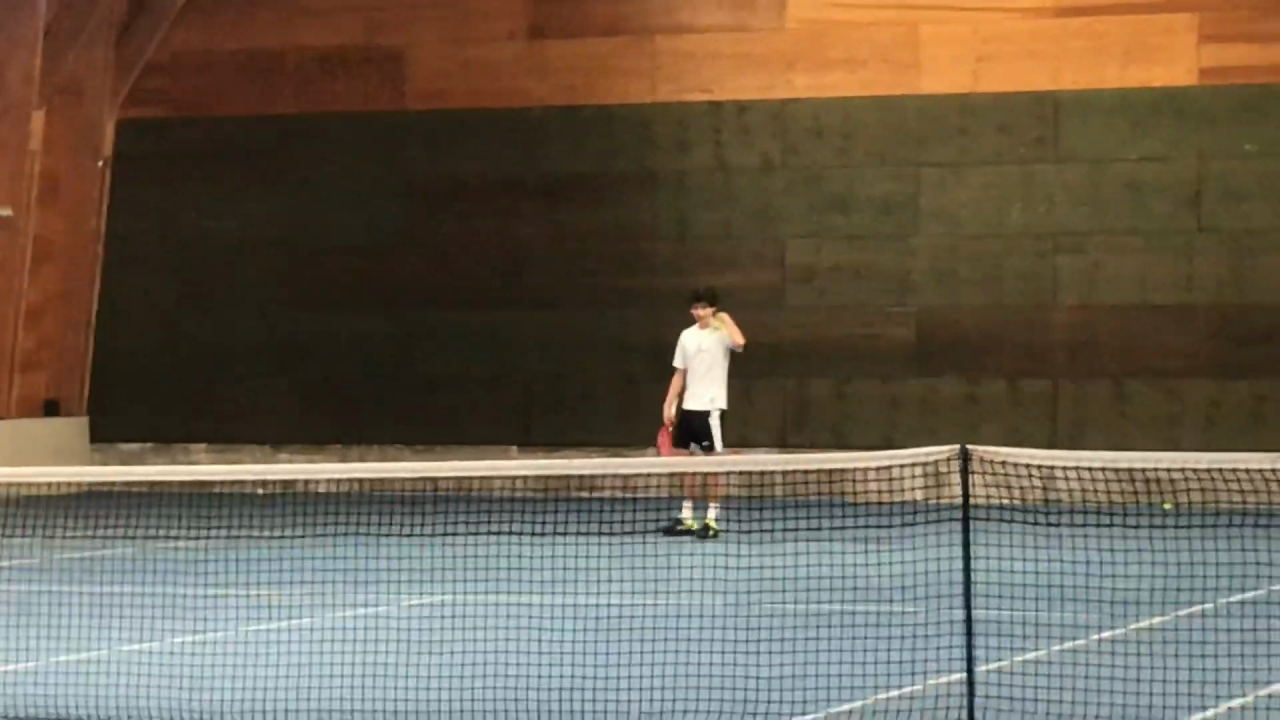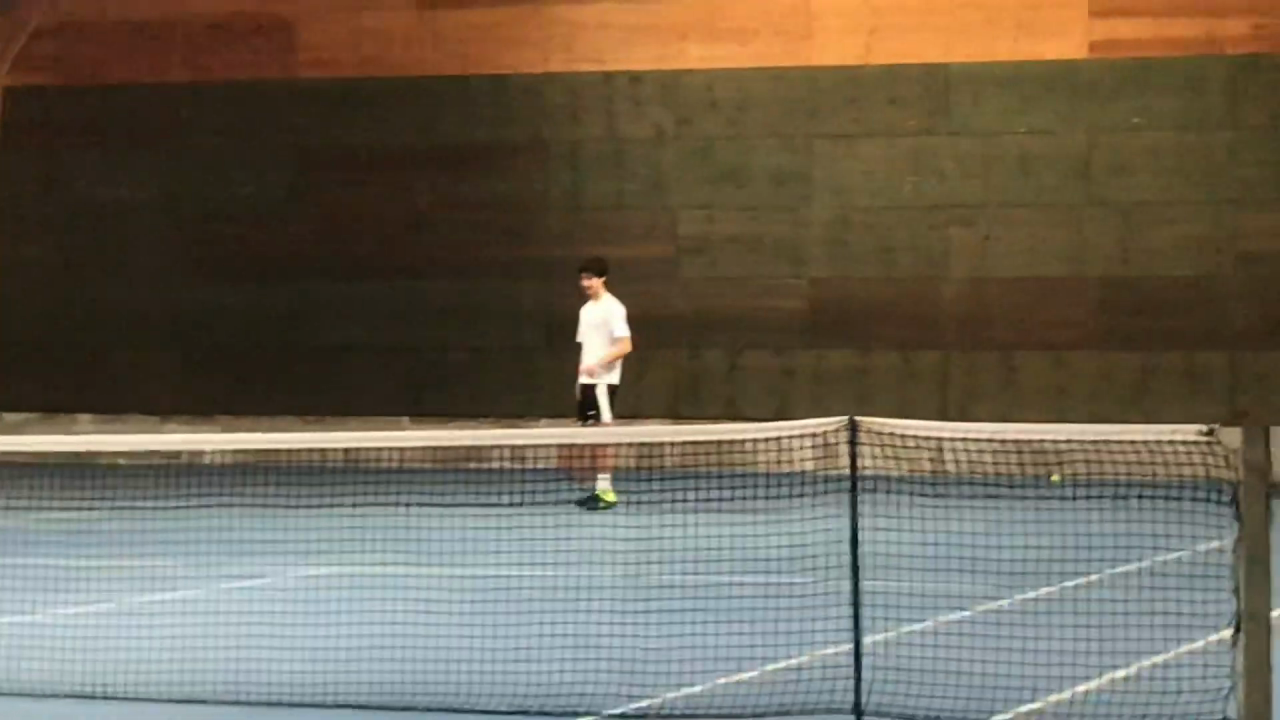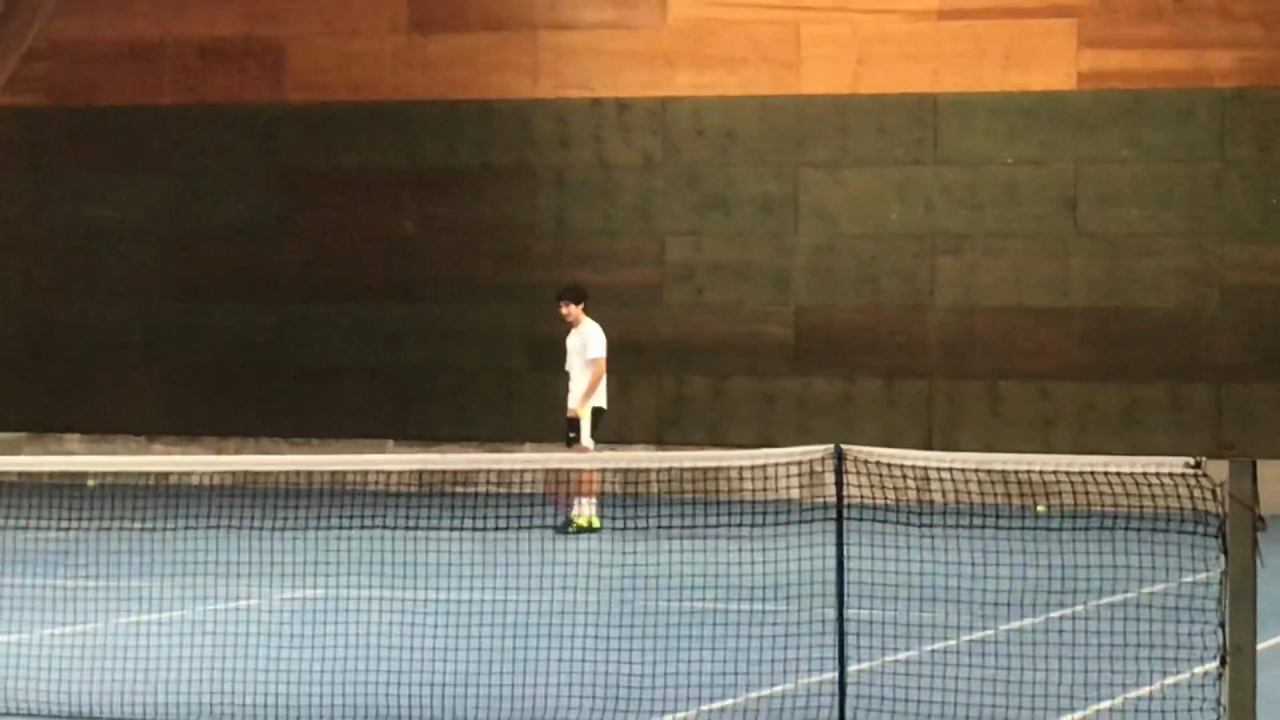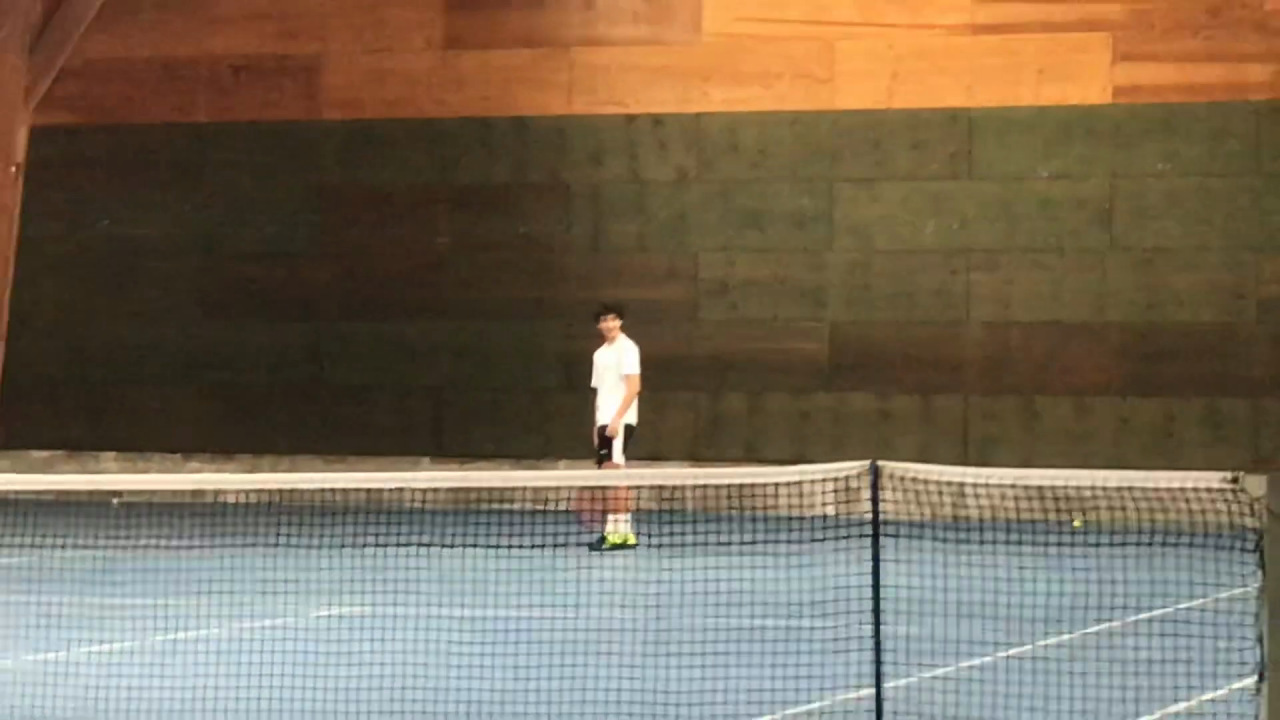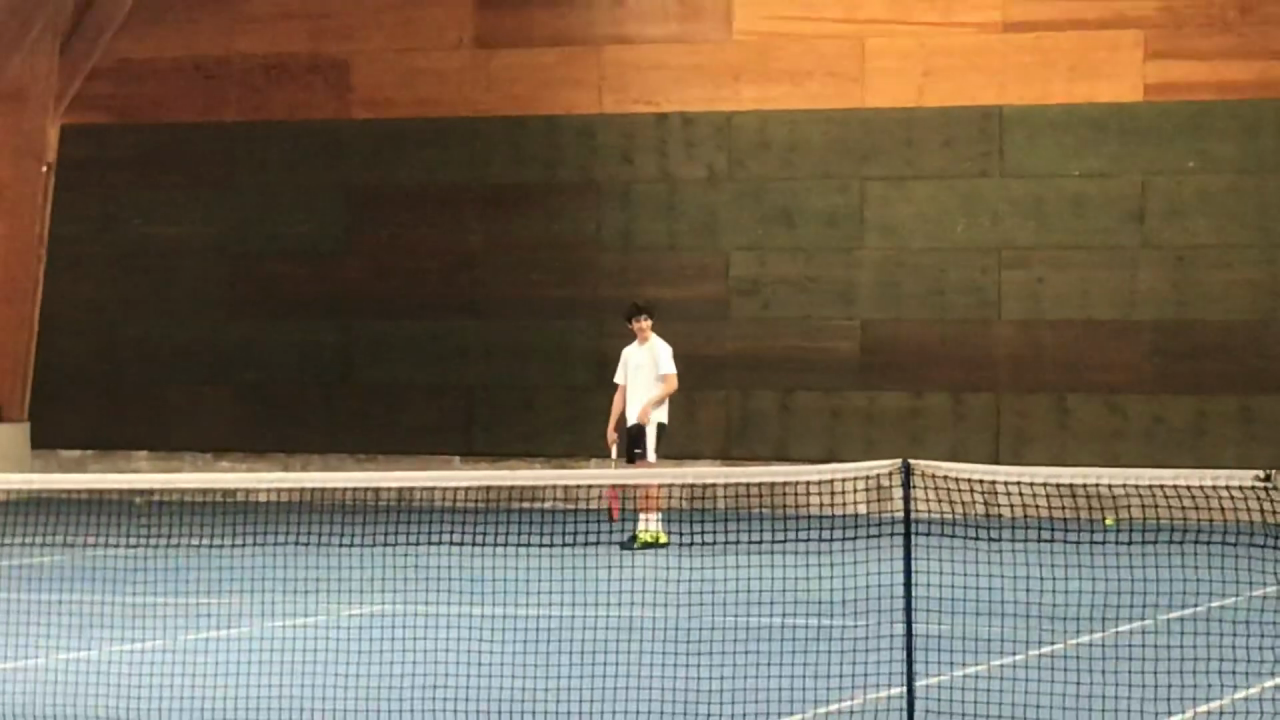
dt=0.5s
person 1, frame 1
left shoulder: (721, 333)
right shoulder: (686, 336)
left elbow: (739, 343)
left wrist: (726, 320)
right wrist: (668, 404)
left hip: (711, 407)
right hip: (688, 407)
left ankle: (711, 520)
right ankle: (686, 519)
person 1, frame 2
left shoulder: (613, 307)
right shoulder: (585, 309)
left elbow: (625, 346)
left wrist: (599, 365)
right wrist: (579, 380)
left hip: (603, 380)
right hip: (587, 380)
left ankle: (606, 492)
right ankle: (600, 489)
person 1, frame 3
left shoulder: (591, 331)
right shoulder: (572, 335)
left elbow: (599, 369)
left wrist: (582, 402)
right wrist: (574, 405)
left hip: (589, 404)
right hip: (576, 405)
left knee: (581, 456)
left ankle: (581, 515)
right ankle: (589, 516)
person 1, frame 4
left shoulder: (627, 347)
right shoulder: (599, 354)
left elbow: (634, 386)
left wrist: (617, 419)
right wrist: (596, 427)
left hip: (620, 422)
right hip: (604, 422)
left knee: (613, 473)
left ankle: (614, 532)
right ankle: (624, 532)
person 1, frame 5
left shoulder: (660, 348)
right shoulder: (628, 352)
left elbow: (672, 384)
right elbow: (621, 391)
left wrist: (648, 406)
right wrist: (611, 425)
left hip: (651, 420)
right hip: (633, 421)
left knee: (645, 472)
left ankle: (646, 530)
right ankle: (655, 530)
